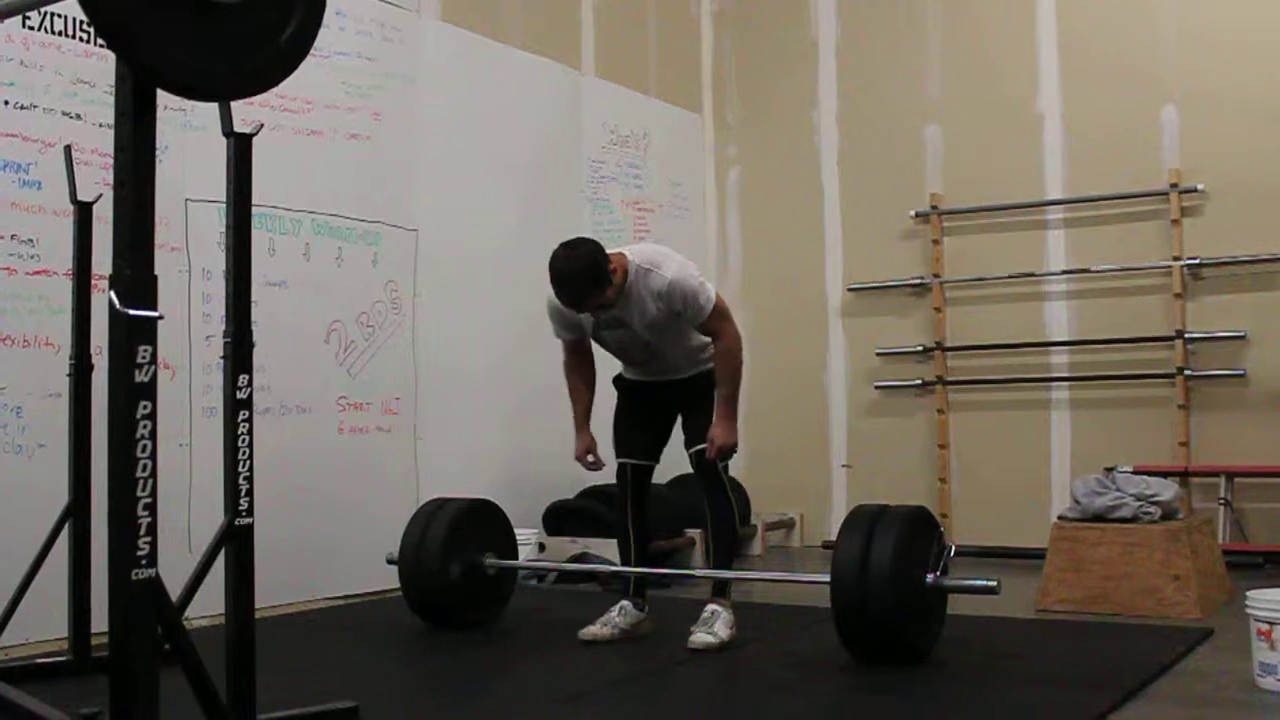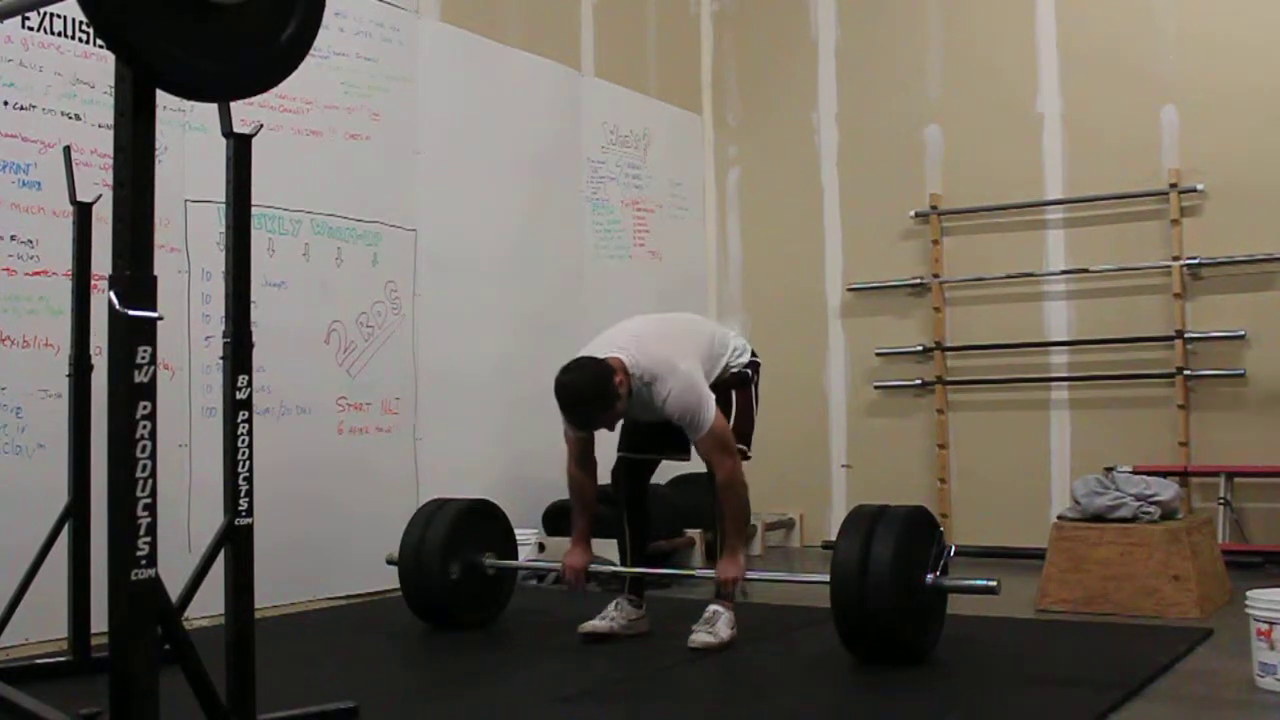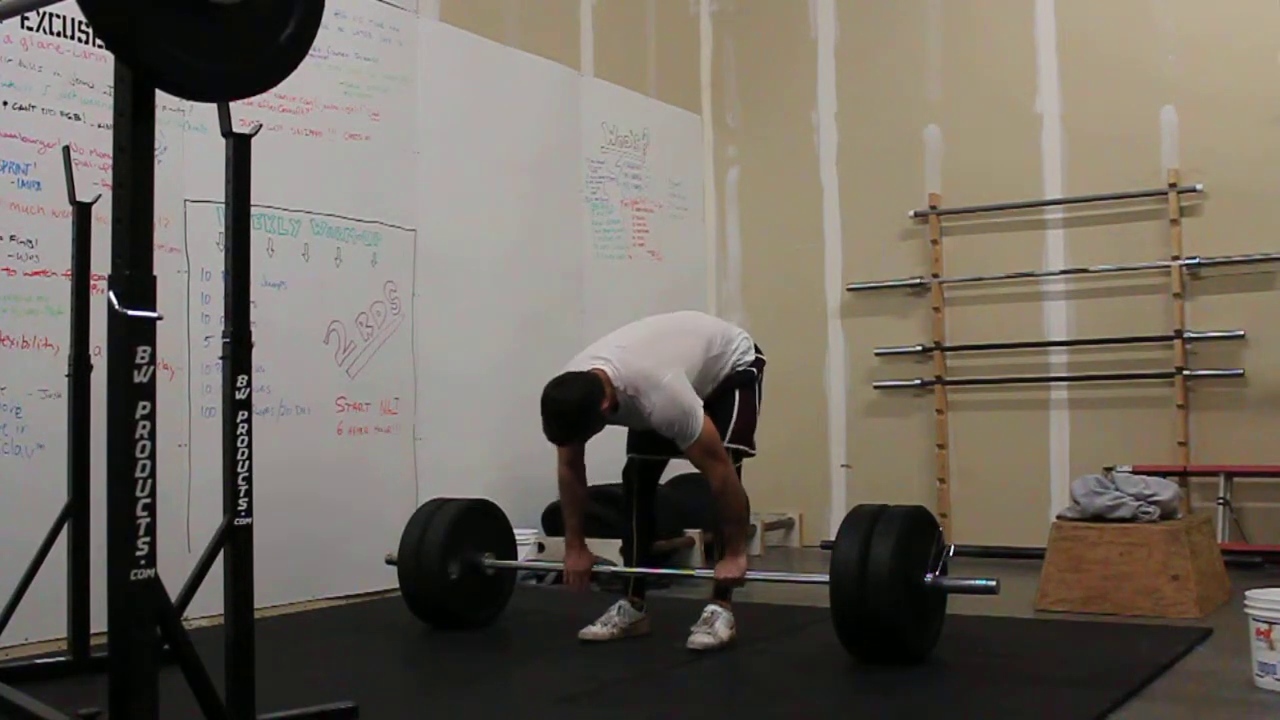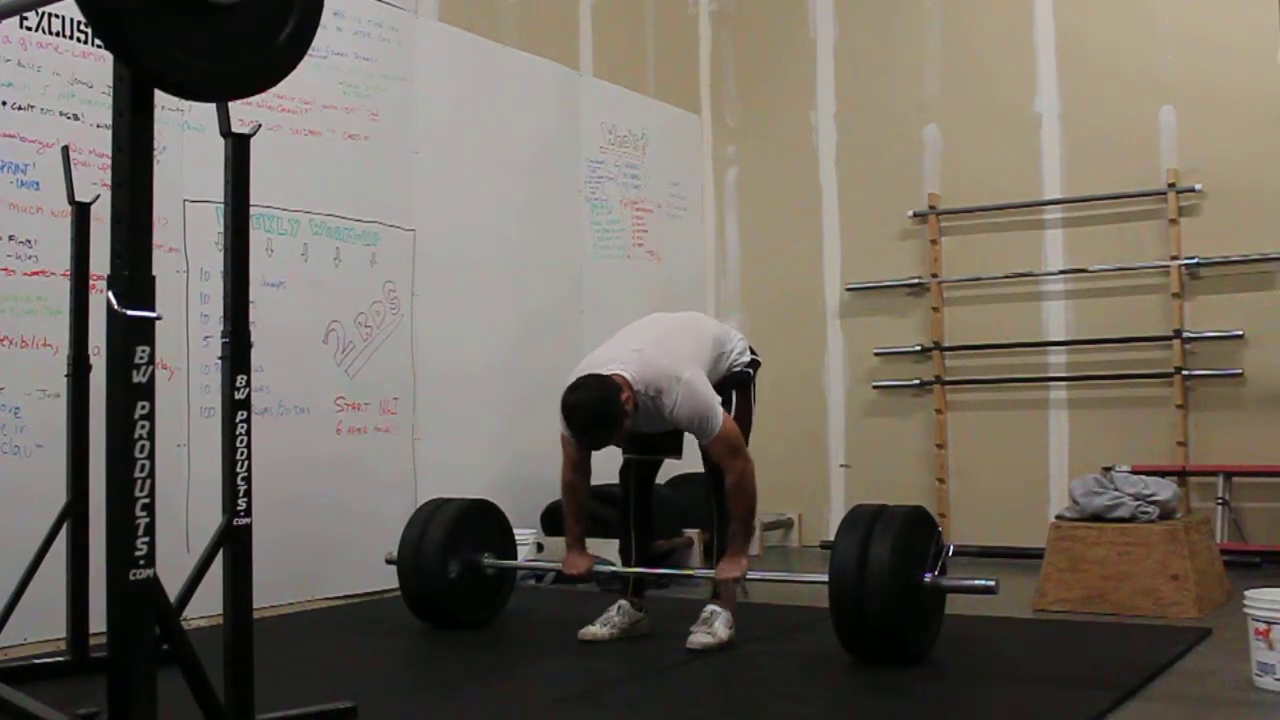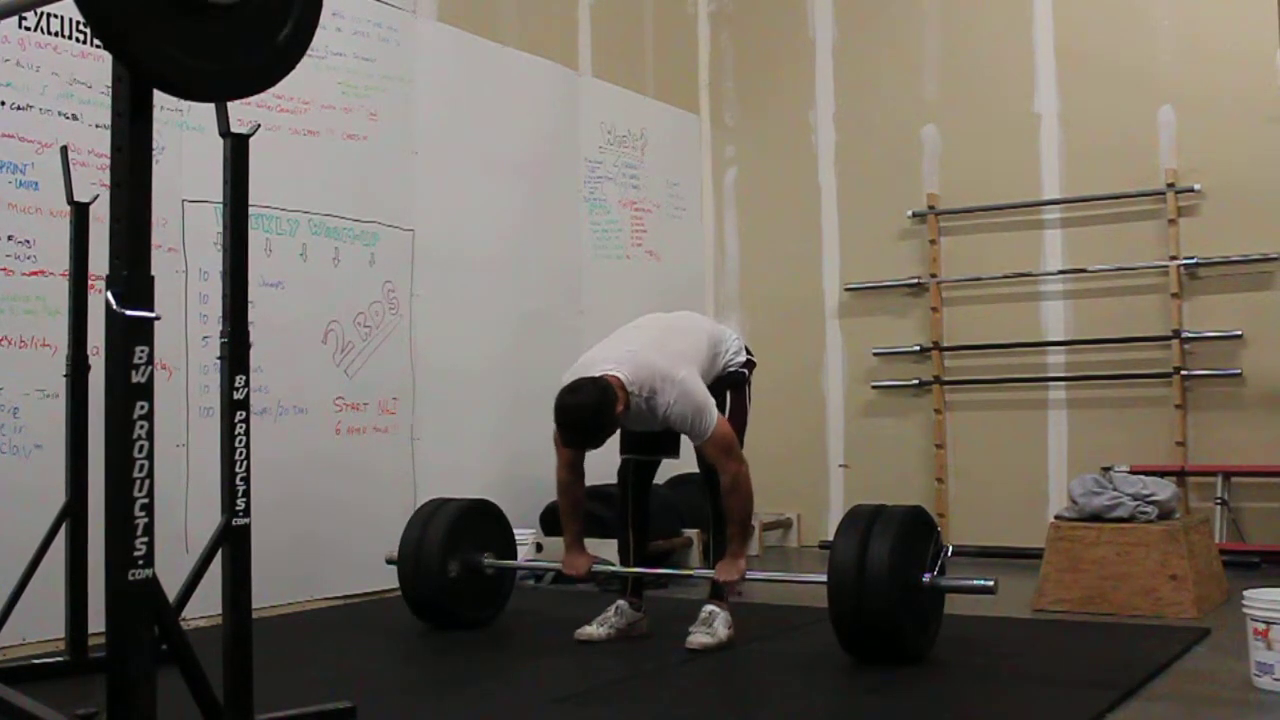
dt=1s
person 1, frame 1
left shoulder: (668, 277)
right shoulder: (562, 302)
left elbow: (726, 334)
right elbow: (577, 357)
left wrist: (726, 418)
right wrist: (582, 428)
left hip: (702, 374)
right hip: (640, 381)
left knee: (709, 472)
right knee: (629, 482)
left ankle: (720, 605)
right ankle: (633, 604)
person 1, frame 2
left shoulder: (674, 383)
right shoulder: (580, 387)
left elbow: (727, 466)
right elbow: (580, 465)
left wrist: (733, 553)
right wrist: (579, 543)
left hip: (727, 369)
right hip: (655, 380)
left knee: (721, 472)
right knee: (626, 476)
left ankle: (722, 607)
right ankle: (632, 604)
person 1, frame 3
left shoulder: (660, 395)
right shoulder: (571, 392)
left elbow: (719, 470)
right elbow: (570, 468)
left wrist: (735, 553)
right wrist: (574, 546)
left hip: (731, 364)
right hip: (671, 357)
left knee: (724, 468)
right knee: (637, 479)
left ankle: (720, 608)
right ankle: (633, 606)
person 1, frame 4
left shoulder: (680, 390)
right shoulder: (582, 397)
left elbow: (739, 467)
right elbow: (575, 472)
left wrist: (736, 555)
right wrist: (575, 548)
left hip: (727, 364)
right hip: (657, 360)
left knee: (719, 476)
right knee: (634, 479)
left ankle: (719, 609)
right ankle: (632, 605)
person 1, frame 5
left shoulder: (674, 391)
right shoulder: (573, 396)
left elbow: (734, 468)
right elbow: (569, 471)
left wrist: (735, 556)
right wrist: (573, 548)
left hip: (723, 364)
right hip: (656, 356)
left knee: (715, 476)
right knee: (631, 479)
left ankle: (717, 608)
right ankle: (630, 605)
